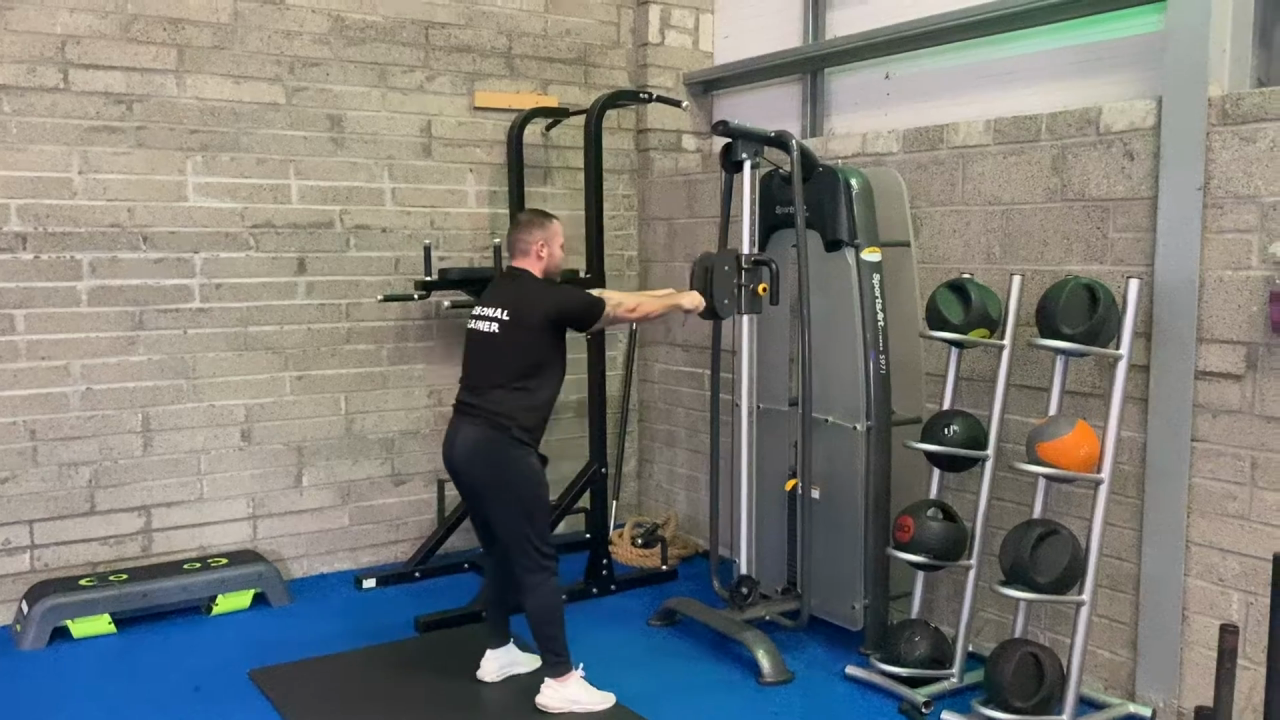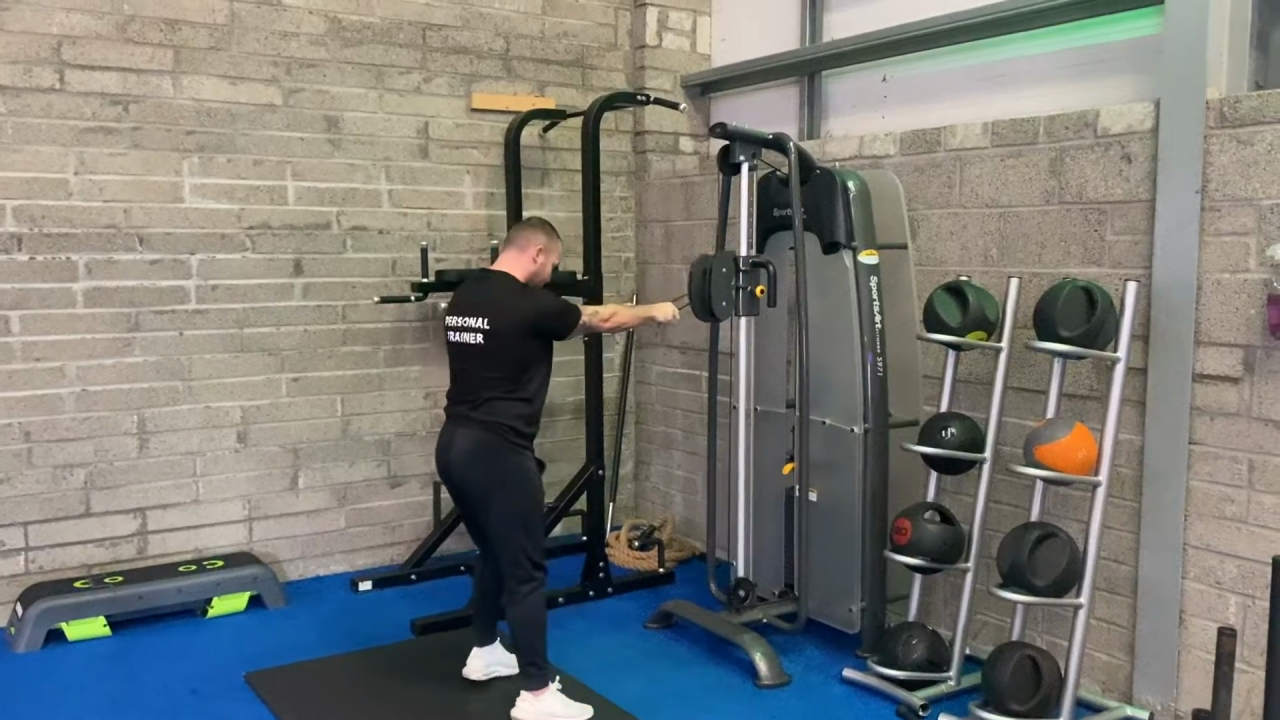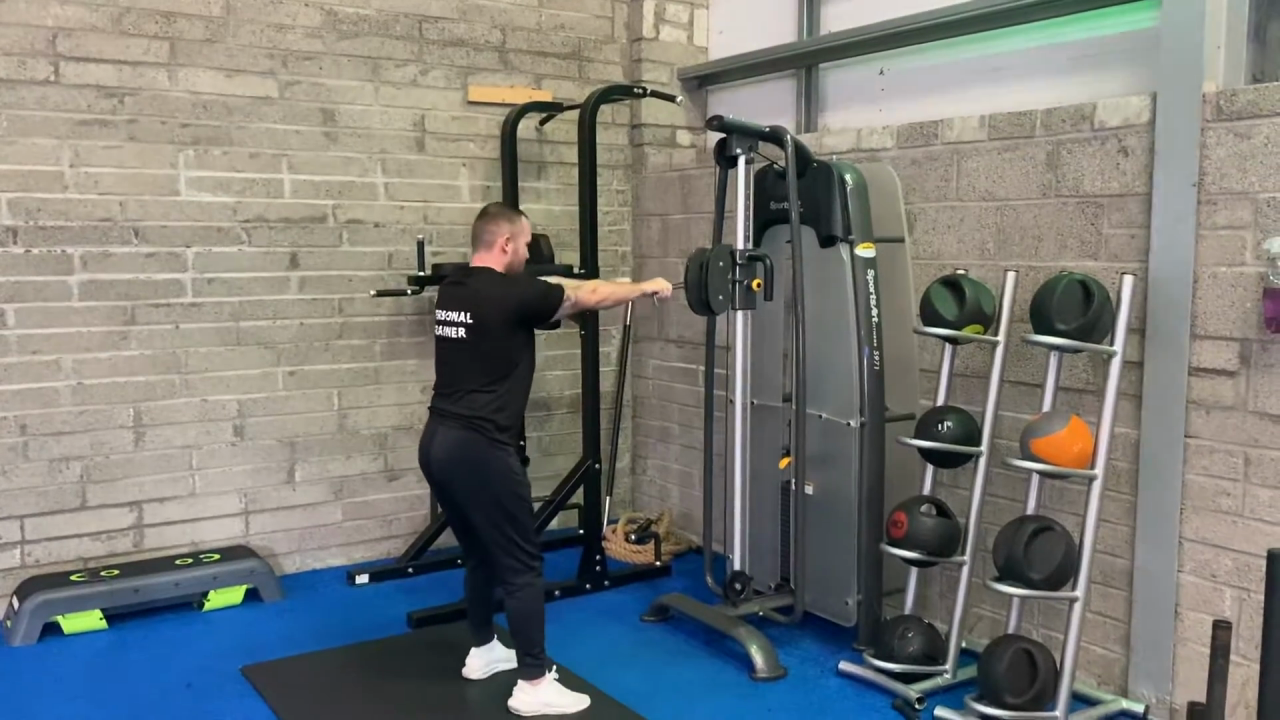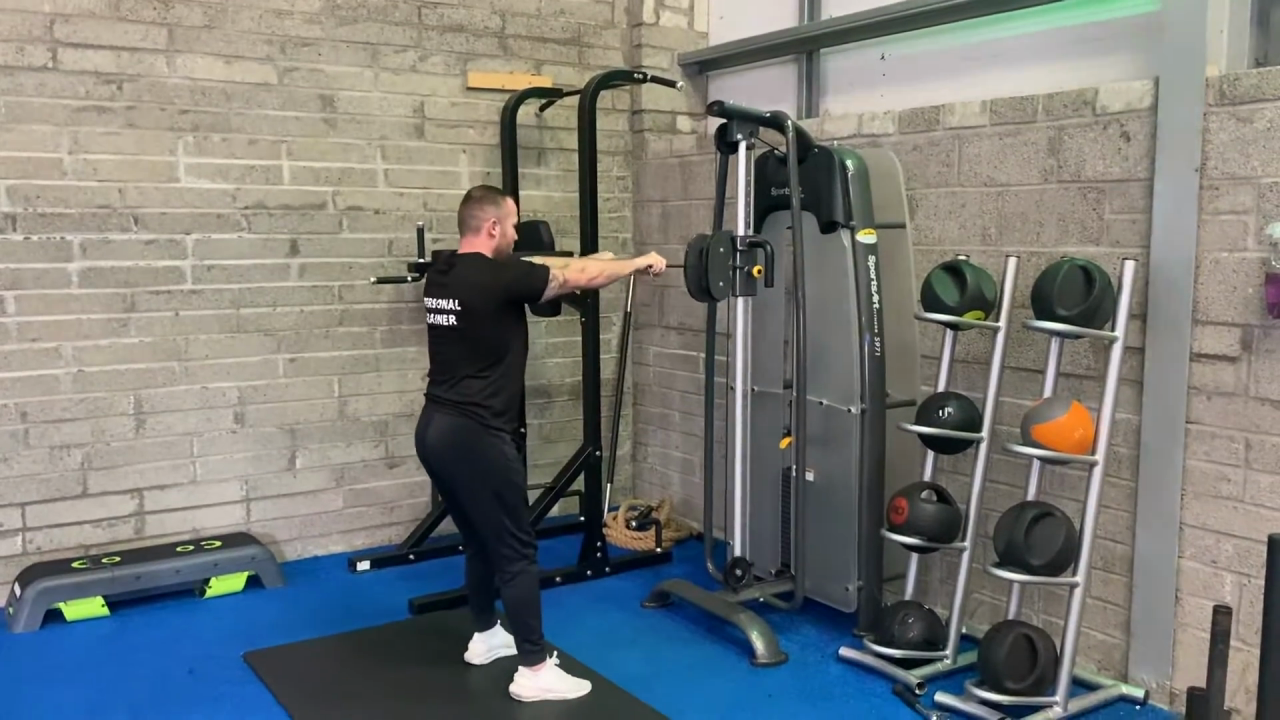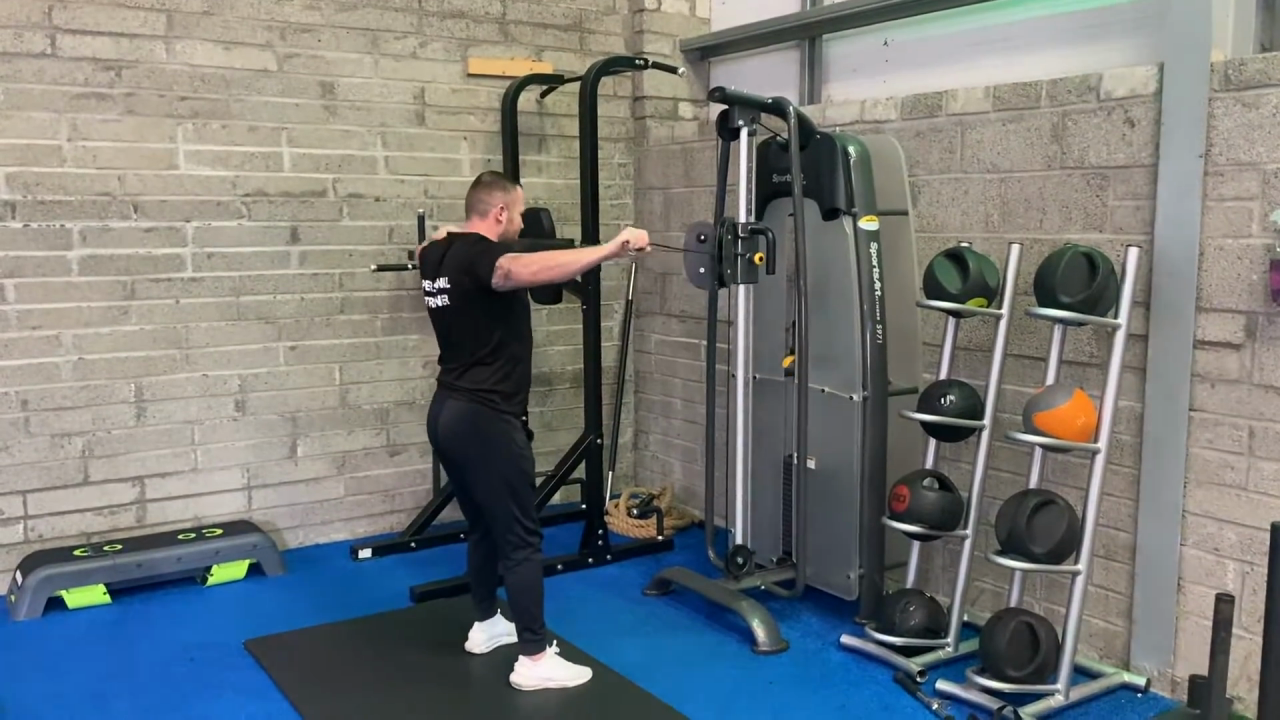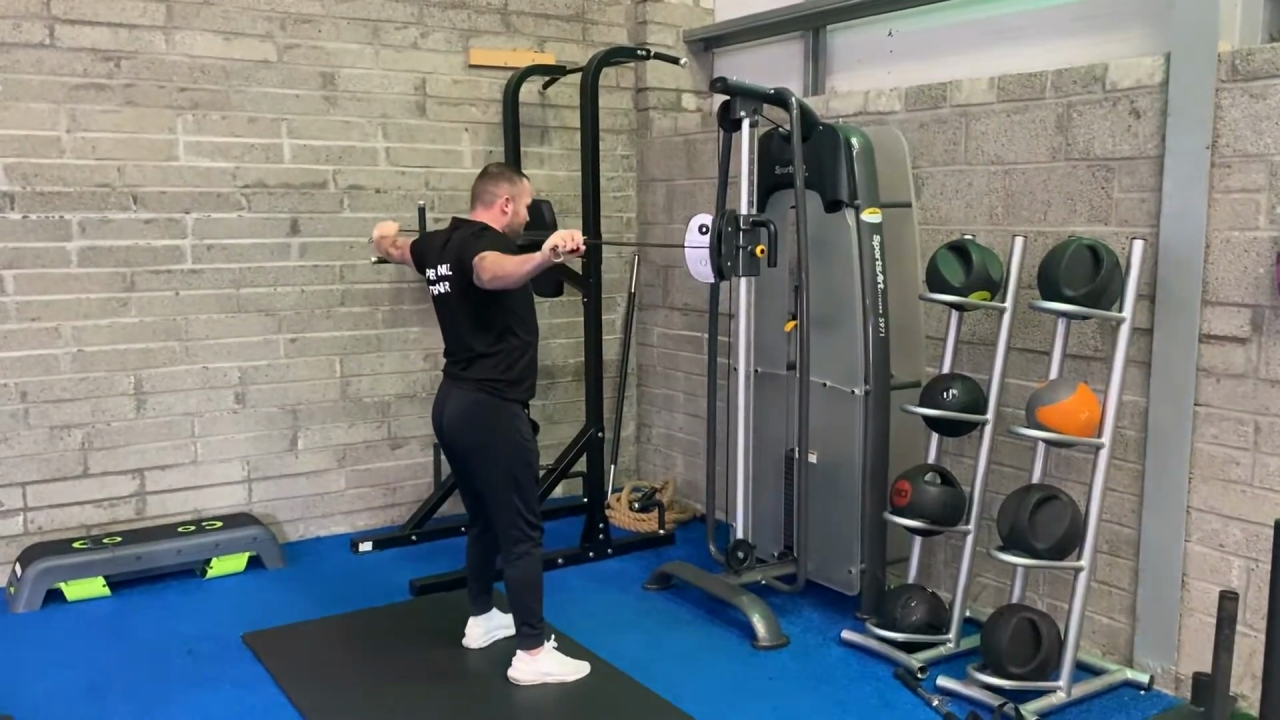
dt=0.7s
person 1, frame 1
left shoulder: (498, 292)
right shoulder: (547, 299)
left elbow: (597, 300)
right elbow: (626, 312)
left wrist: (661, 291)
right wrist: (680, 302)
left hip: (462, 440)
right hip: (501, 448)
left knee: (502, 552)
right knee: (537, 563)
left ankle: (498, 652)
right ankle: (561, 681)
person 1, frame 2
left shoulder: (464, 297)
right shoulder: (528, 305)
right elbow: (600, 320)
right wrist: (653, 312)
left hip: (455, 445)
right hip: (497, 453)
left knee: (494, 554)
right knee: (525, 571)
left ankle: (484, 652)
person 1, frame 3
left shoulder: (453, 290)
right shoulder: (509, 294)
right elbow: (587, 298)
left wrist: (614, 285)
right wrist: (645, 287)
left hip: (439, 442)
right hip: (479, 449)
left knee: (481, 554)
right knee: (520, 564)
left ankle: (483, 650)
person 1, frame 4
left shoulder: (442, 275)
right shoulder: (497, 277)
left elbow: (547, 269)
right elbow: (577, 279)
left wrist: (592, 257)
right wrist: (639, 262)
left hip: (435, 429)
right hip: (475, 436)
left knee: (480, 540)
right knee: (515, 551)
left ankle: (486, 636)
right ankle: (534, 670)
person 1, frame 5
left shoulder: (441, 254)
right shoulder: (481, 257)
right elbow: (527, 269)
right wrist: (609, 249)
left hip: (447, 411)
right hip: (486, 419)
left knee: (484, 527)
right knee: (522, 538)
left ankle: (487, 624)
right ankle: (534, 659)
person 1, frame 6
left shoulder: (439, 244)
right shoulder: (486, 244)
left elbow: (393, 248)
right elbow: (494, 273)
left wrist: (386, 234)
right wrist: (546, 255)
left hip: (454, 403)
right hip: (492, 411)
left knee: (483, 521)
right knee: (522, 533)
left ankle: (481, 618)
right ankle: (532, 654)
